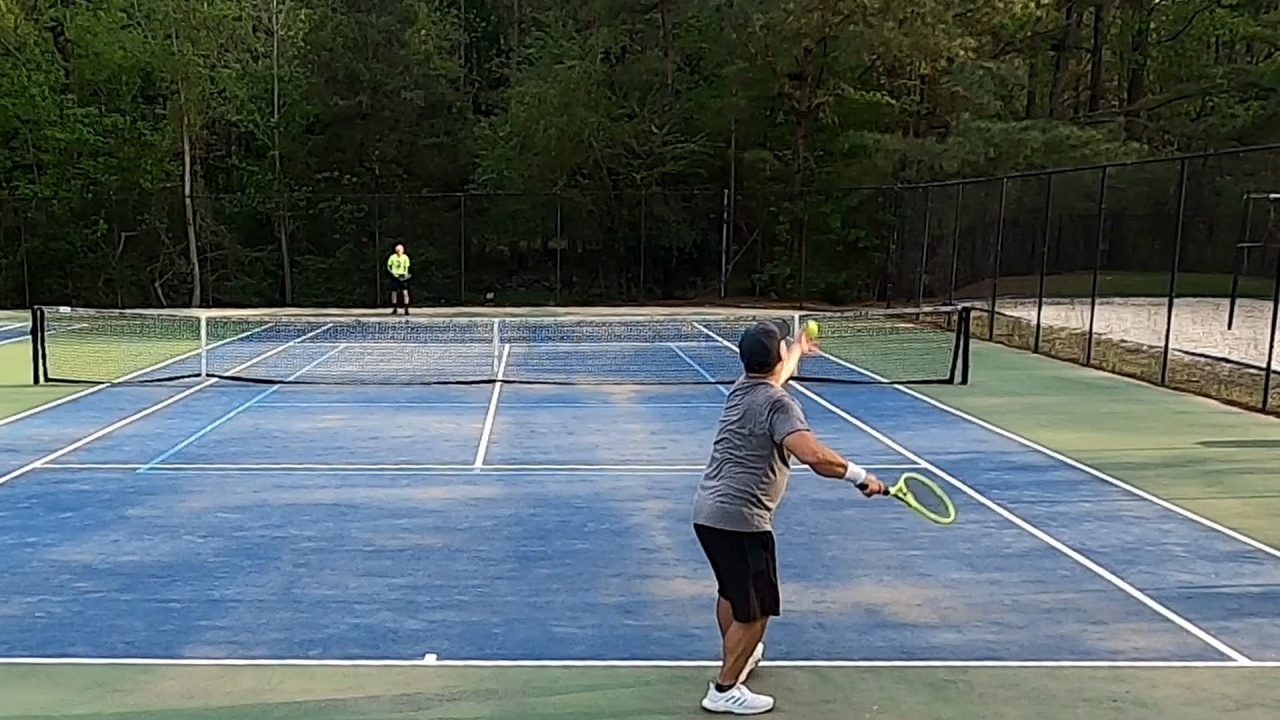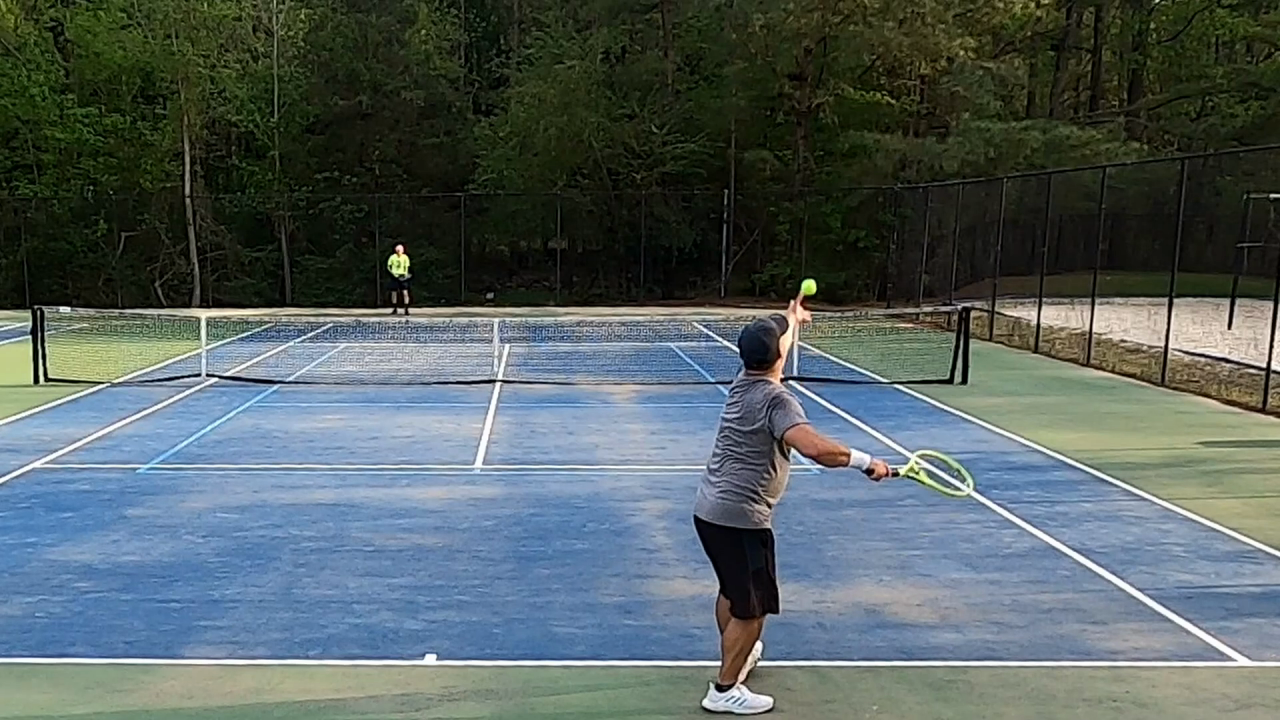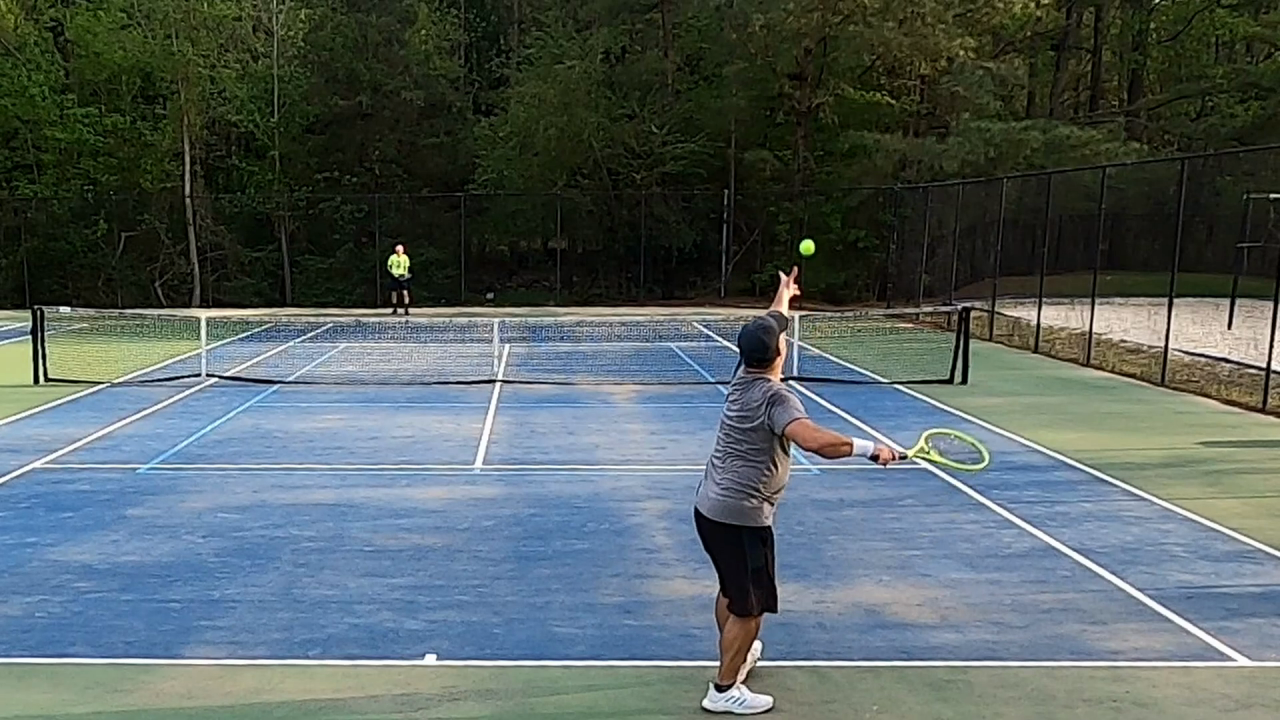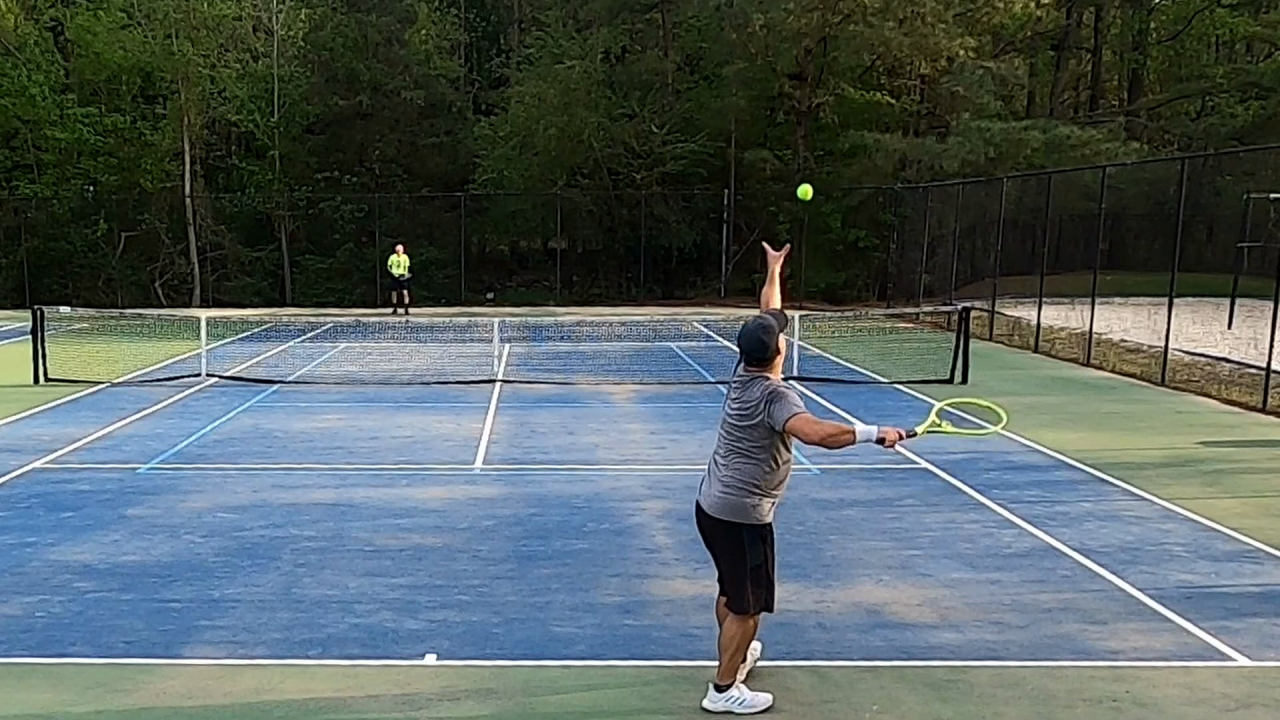
dt=0.4s
person 1, frame 1
left shoulder: (742, 388)
right shoulder: (778, 403)
left elbow: (775, 376)
right elbow: (813, 455)
left wrist: (800, 350)
right wrist: (859, 476)
left hip: (708, 513)
right hip: (740, 521)
left knee: (732, 593)
right knee: (754, 610)
left ankle: (737, 657)
right ankle: (725, 690)
person 1, frame 2
left shoulder: (743, 382)
right shoulder: (776, 399)
left elbow: (766, 346)
right elbow: (814, 447)
left wrist: (790, 319)
right wrist: (865, 461)
left hip: (709, 510)
right hip: (740, 519)
left knee: (732, 593)
right knee: (751, 609)
left ankle: (736, 656)
right ankle: (724, 690)
person 1, frame 3
left shoulder: (744, 375)
right shoulder: (776, 396)
left elbow: (765, 328)
right elbow: (815, 440)
left wrist: (783, 294)
right wrist: (870, 448)
left hip: (710, 506)
right hip: (741, 516)
left knee: (731, 593)
right knee: (749, 607)
left ankle: (736, 655)
right ankle: (724, 689)
person 1, frame 4
left shoulder: (744, 372)
right shoulder: (776, 395)
left elbow: (764, 318)
right elbow: (817, 433)
left wrist: (774, 270)
right wrist: (874, 433)
left hip: (712, 505)
right hip: (742, 515)
left knee: (731, 593)
right knee: (747, 606)
left ankle: (735, 655)
right ankle: (724, 689)
